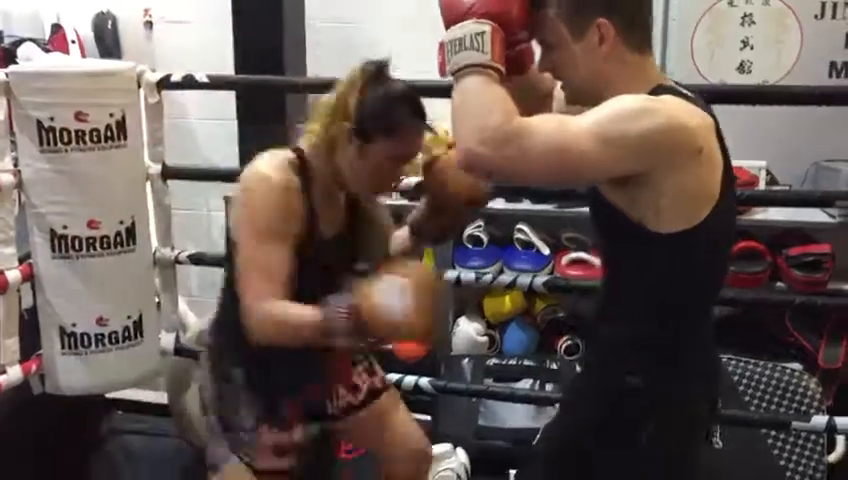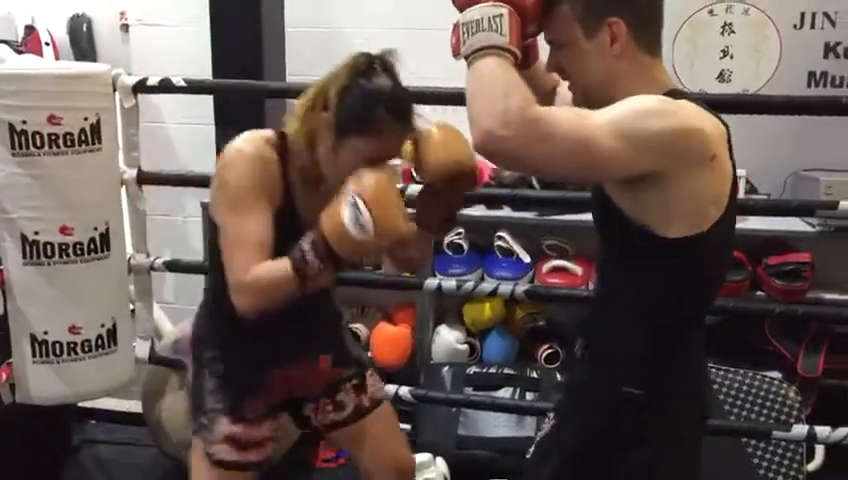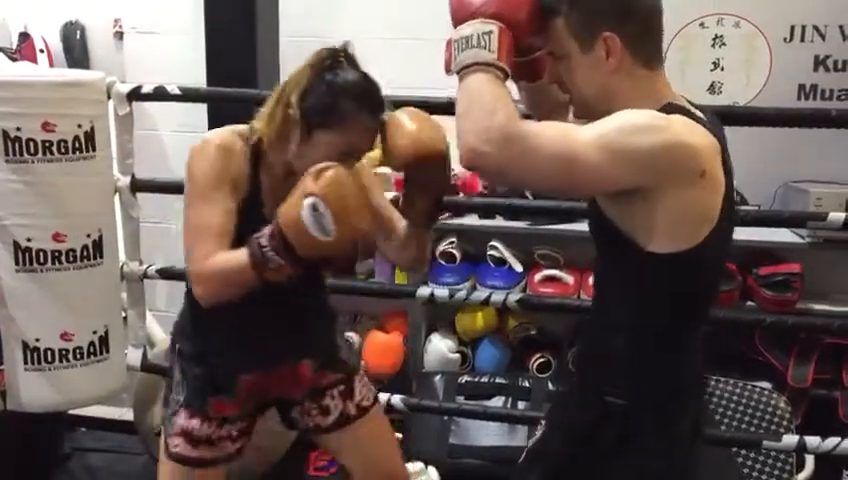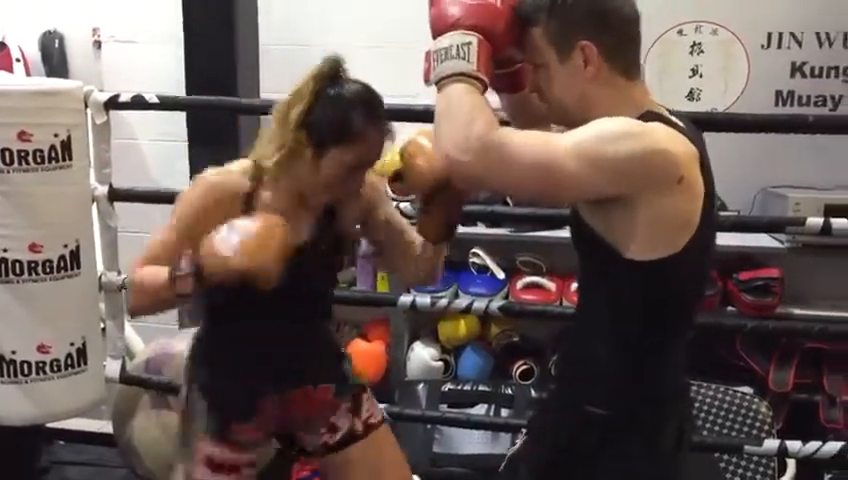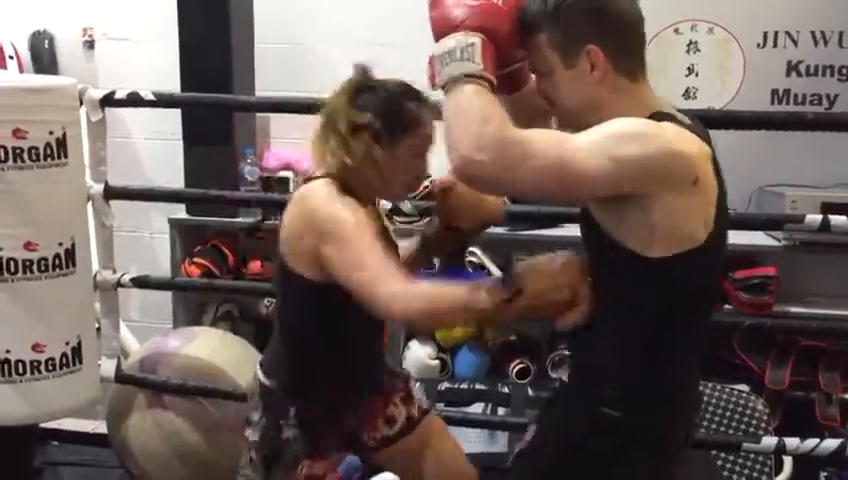
dt=1s
person 1, frame 1
left shoulder: (658, 125)
right shoulder: (664, 108)
left elbow: (486, 147)
right elbow: (538, 101)
left wrist: (474, 45)
right wrist: (510, 45)
left hip: (648, 392)
right hip: (652, 376)
person 1, frame 2
left shoulder: (674, 129)
right shoulder: (655, 118)
left elbow: (502, 132)
right elbow: (540, 112)
right wrist: (517, 45)
left hip: (639, 406)
right hip: (624, 385)
person 1, frame 3
left shoulder: (665, 144)
right shoulder: (678, 126)
left elbow: (487, 146)
right elbow: (555, 128)
left wrist: (480, 45)
right wrist: (523, 50)
left hip: (632, 417)
right hip: (638, 396)
person 1, frame 4
left shoulder: (644, 151)
right shoulder: (658, 134)
left elbow: (465, 157)
right elbow: (542, 148)
left wrist: (460, 49)
right wrist: (505, 64)
left hip: (613, 425)
right hip: (632, 404)
person 1, frame 5
left shoulder: (658, 152)
right shoulder: (659, 134)
left elbow: (480, 159)
right elbow: (536, 144)
left wrist: (464, 48)
right wrist: (505, 62)
left hip: (620, 427)
right hip: (629, 403)
person 2, frame 1
left shoulder: (355, 185)
right shoulder: (272, 185)
left elbow: (384, 254)
right elbow: (264, 319)
left wrist: (428, 222)
right wrist: (353, 320)
left hip: (326, 359)
right hip: (251, 372)
person 2, frame 2
left shoulder: (350, 172)
right shoulder: (249, 160)
left elbow: (405, 256)
right elbow: (248, 292)
left wrist: (431, 216)
right wrist: (328, 249)
left hip: (316, 349)
right hip: (235, 359)
person 2, frame 3
left shoulder: (345, 172)
right shoulder: (220, 153)
left elbow: (407, 257)
right elbow: (207, 282)
left wrist: (423, 197)
right wrist: (286, 244)
left hip: (311, 350)
right hip: (217, 360)
person 2, frame 4
left shoulder: (357, 193)
right shoulder: (222, 191)
left elbow: (418, 270)
right elbow: (139, 294)
left wrist: (440, 213)
right wrist: (201, 272)
left hip: (317, 375)
right hip: (228, 385)
person 2, frame 5
left shoulder: (358, 197)
right shoulder: (326, 208)
right elbow: (401, 303)
left wrist: (435, 238)
right wrist: (507, 293)
left hip: (365, 388)
right hip: (301, 404)
